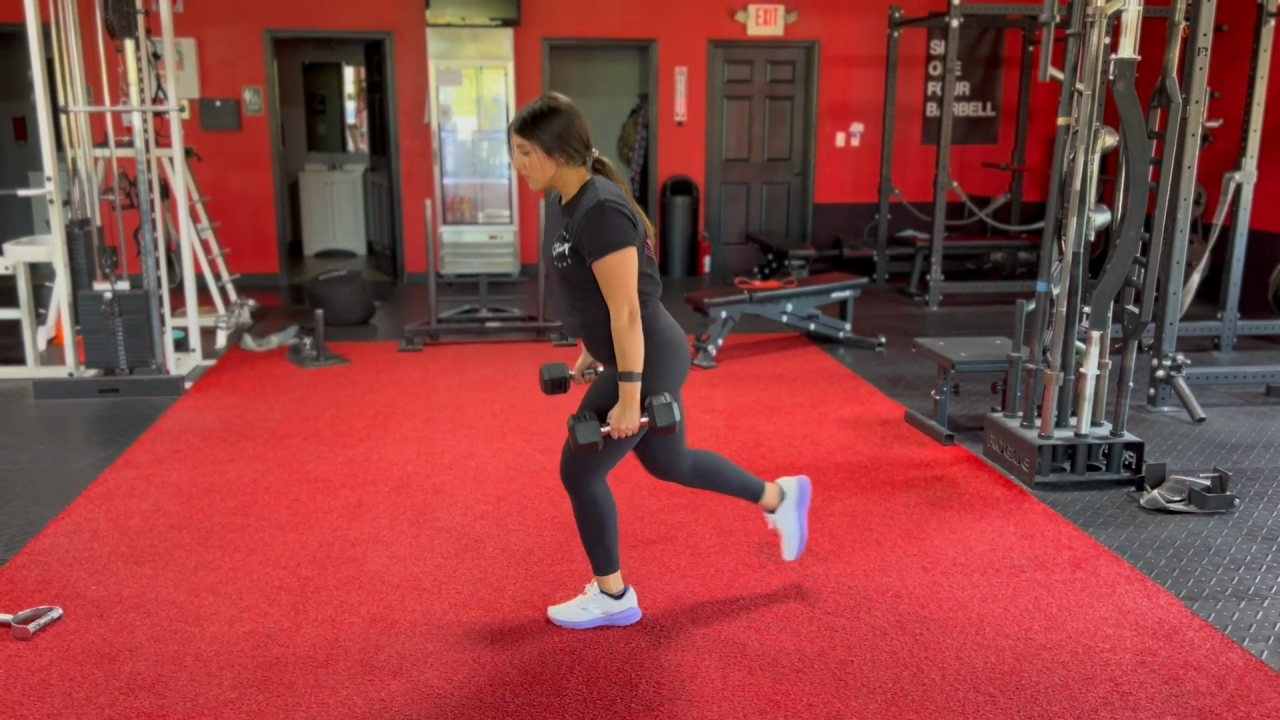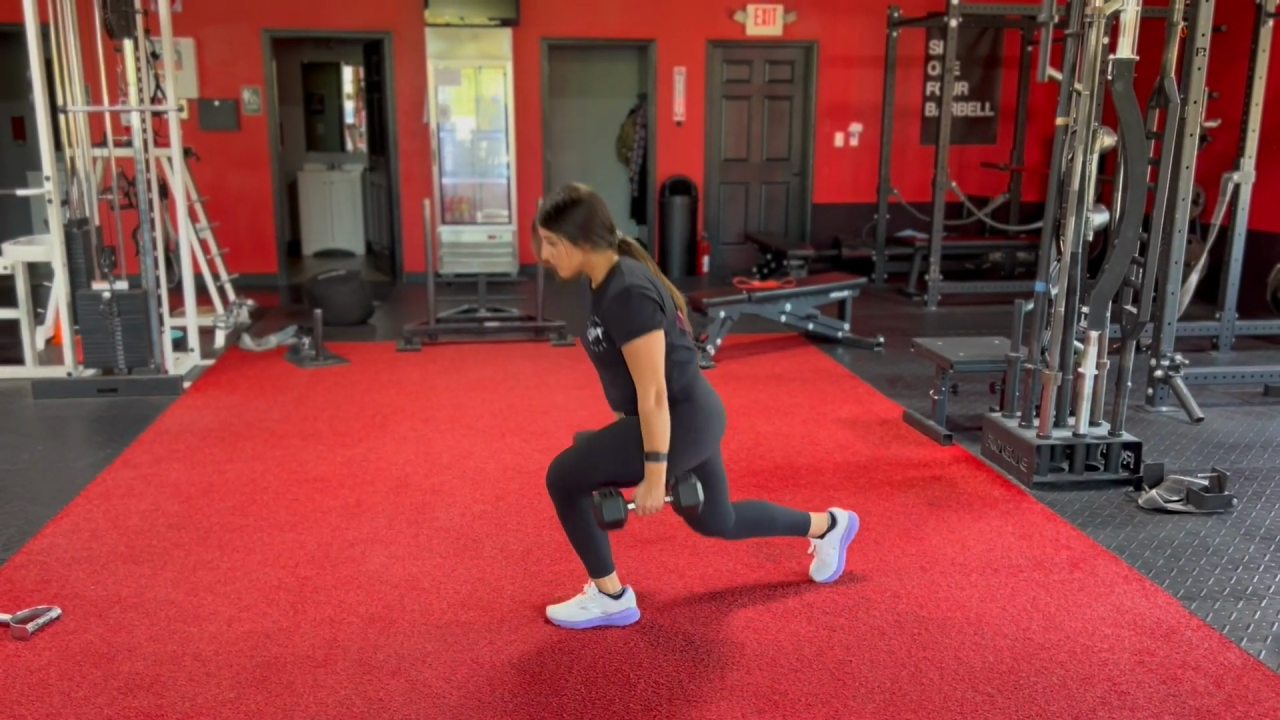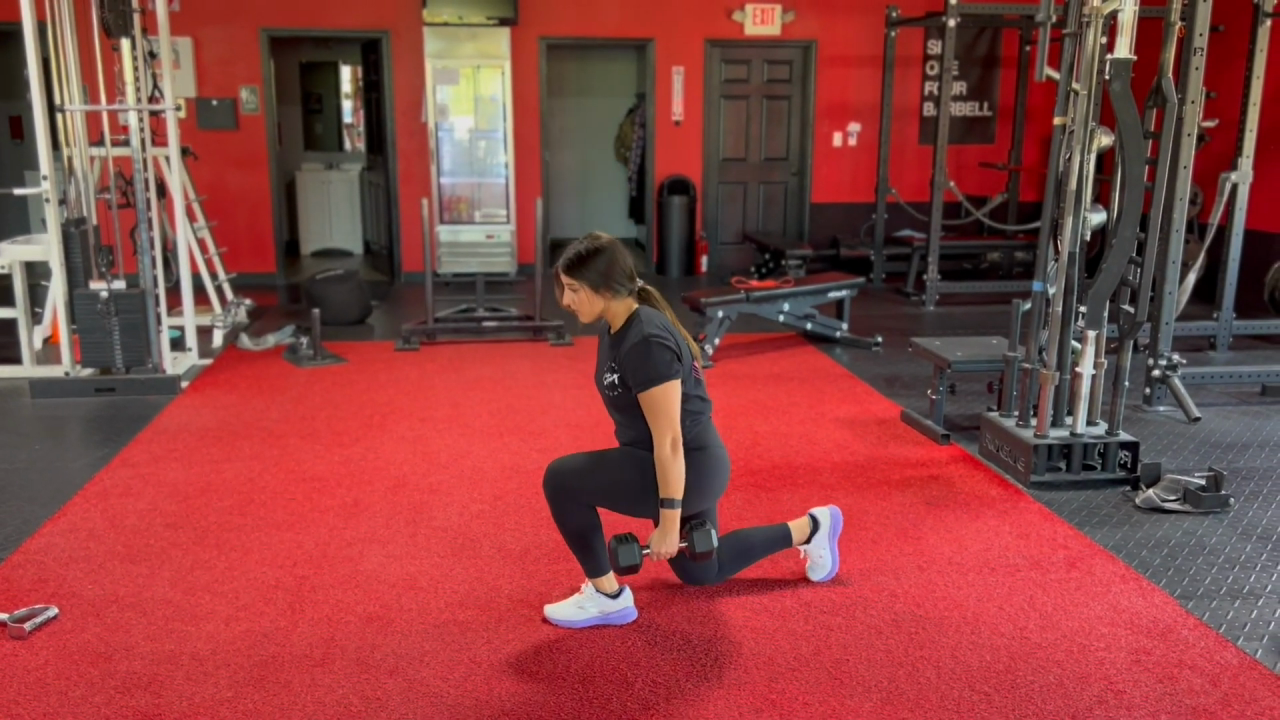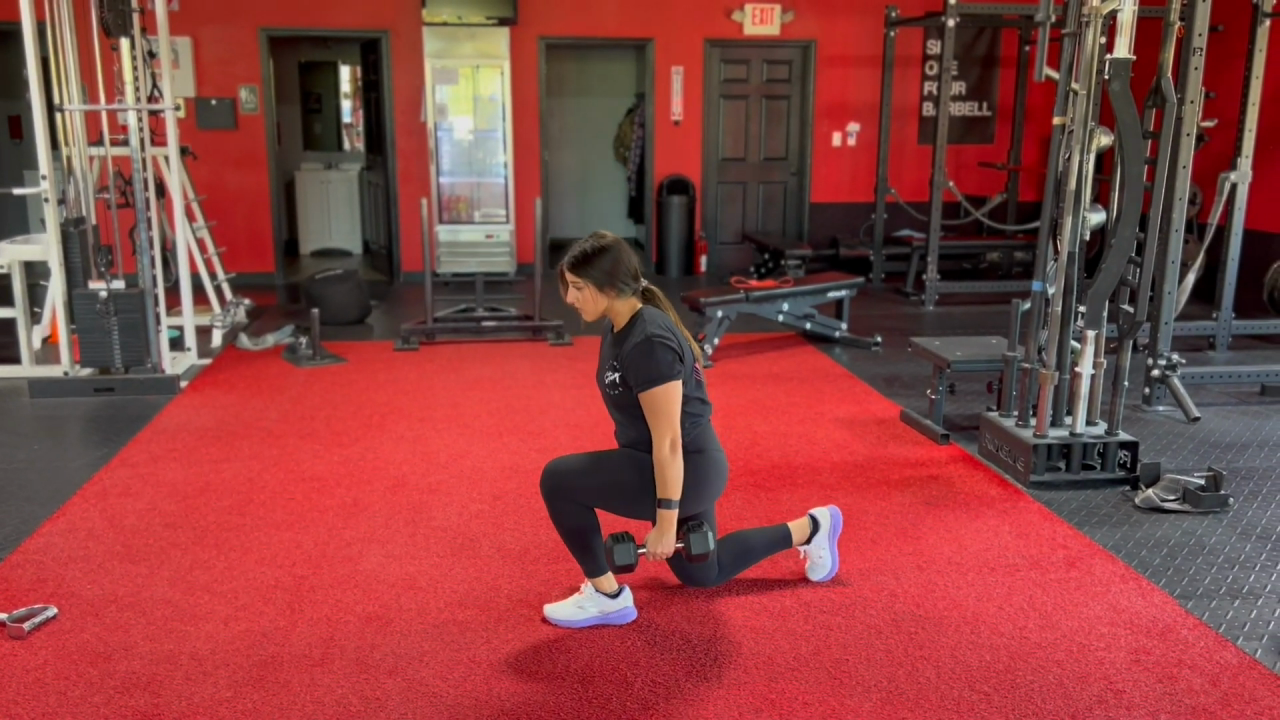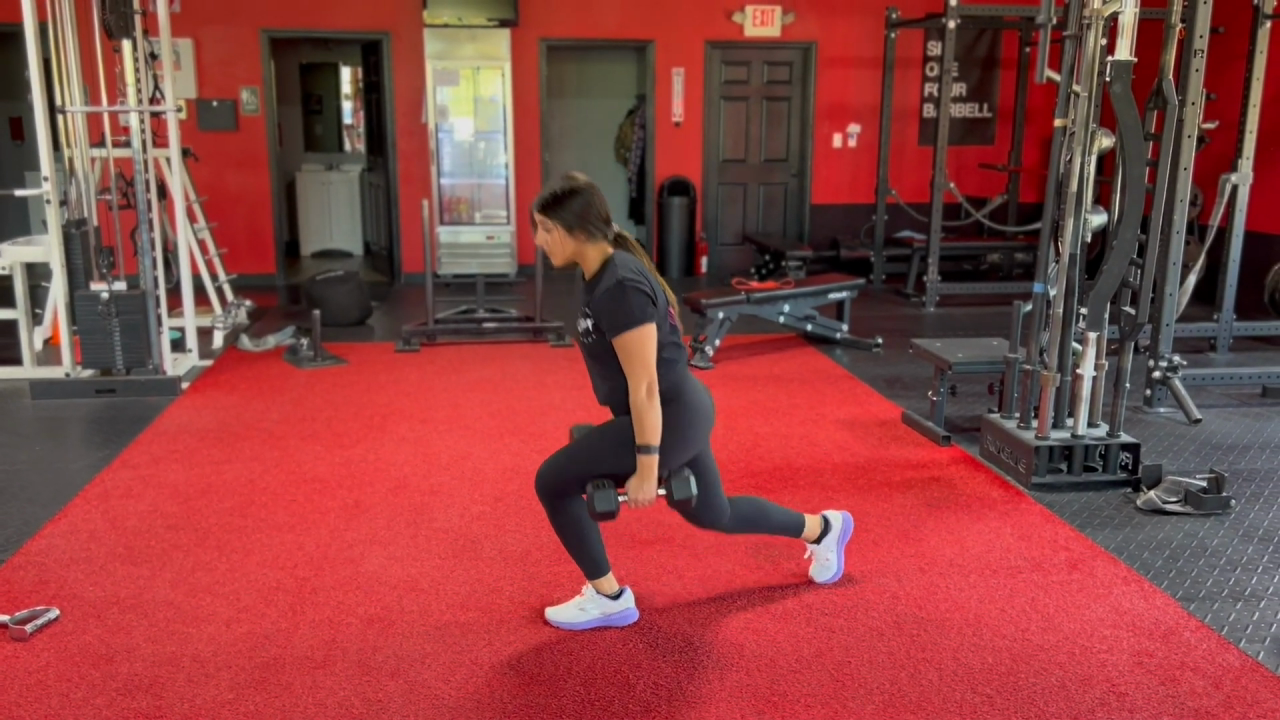
dt=0.3s
person 1, frame 1
left shoulder: (600, 211)
right shoulder: (567, 202)
left elbow: (626, 311)
left wrist: (628, 397)
right wrist: (589, 352)
left hip: (647, 360)
right hip: (635, 356)
left knee: (580, 470)
right knee: (666, 459)
left ankle: (613, 596)
right ankle: (779, 498)
person 1, frame 2
left shoulder: (627, 295)
right shoulder: (605, 281)
left elbow: (653, 393)
left wrist: (654, 473)
right wrist: (625, 425)
left hip: (683, 421)
right hip: (690, 415)
left knee: (566, 477)
right knee: (716, 519)
left ankle: (610, 597)
right ankle: (829, 525)
person 1, frame 3
left shoulder: (645, 343)
right shoulder: (618, 326)
left elbow: (669, 441)
left wrist: (668, 522)
right wrist: (630, 472)
left hip: (691, 469)
right hip: (688, 465)
left knee: (562, 480)
right knee: (699, 569)
left ankle: (607, 596)
right ankle: (813, 527)
person 1, frame 4
left shoulder: (647, 343)
right shoulder: (623, 326)
left elbow: (668, 442)
left wrist: (666, 523)
left hip: (688, 470)
right hip: (684, 465)
left knee: (559, 480)
right knee: (701, 572)
left ankle: (607, 597)
right ankle: (814, 528)
person 1, frame 5
left shoulder: (619, 287)
right shoulder: (601, 274)
left elbow: (644, 385)
left wrist: (645, 470)
right wrist: (622, 436)
left hip: (671, 420)
right hip: (677, 414)
left knee: (555, 481)
right knee: (711, 511)
left ankle: (608, 597)
right ankle: (823, 529)
